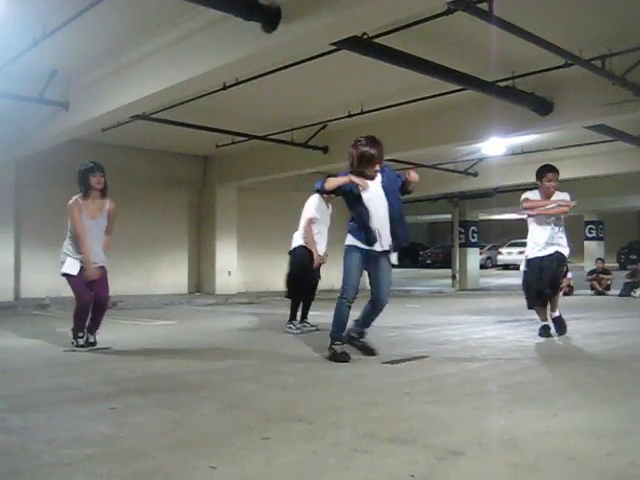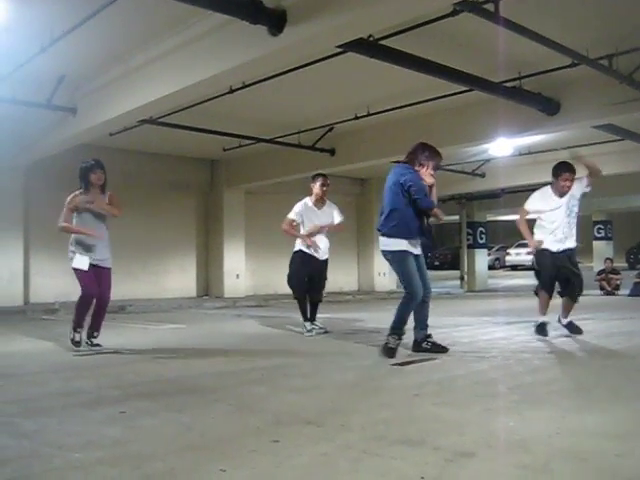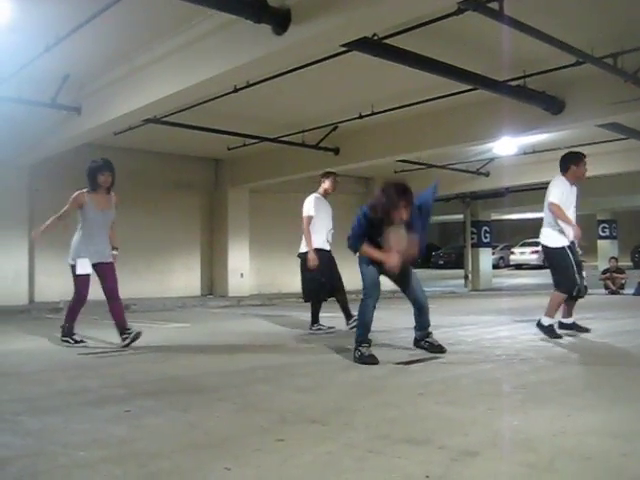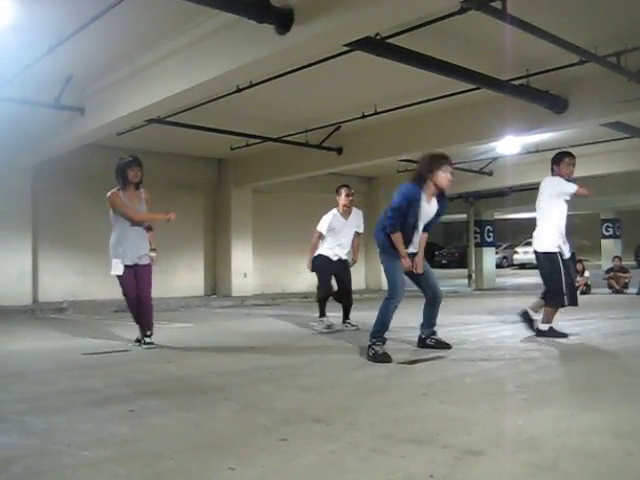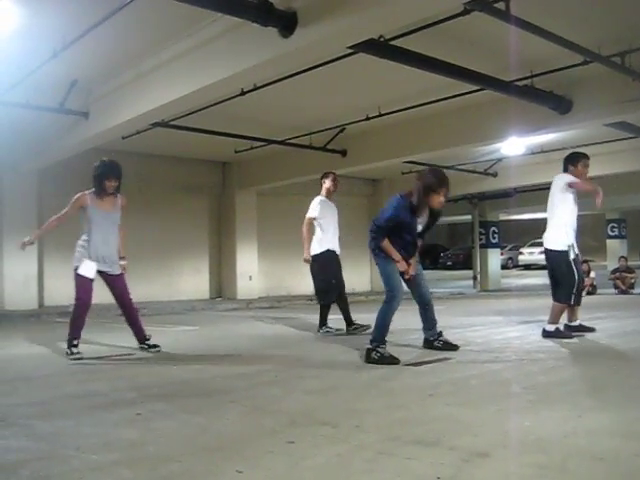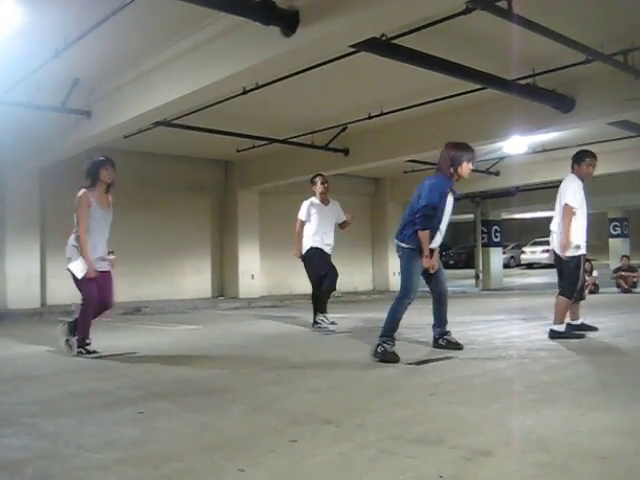
dt=0.7s
person 1, frame 1
left shoulder: (387, 174)
right shoulder: (350, 181)
left elbow: (404, 188)
right elbow: (322, 187)
left wrist: (409, 178)
right wrist: (349, 179)
left hip: (382, 249)
right hip: (357, 245)
left knee: (381, 298)
right knee: (348, 294)
left ankle: (356, 333)
right ankle: (336, 342)
person 1, frame 2
left shoulder: (405, 176)
right shoulder: (406, 173)
left elbow: (424, 205)
right elbow: (423, 203)
left wrist: (431, 187)
right wrist: (437, 213)
left hip: (411, 244)
right hip: (396, 244)
left knee: (424, 292)
right knee: (414, 292)
left ankle: (421, 338)
right ankle: (393, 336)
person 1, frame 3
left shoulder: (414, 212)
right shoulder: (369, 214)
right elbow: (355, 243)
left wrist: (400, 257)
right wrist: (383, 257)
left hip: (398, 260)
right hip: (372, 258)
left knee: (420, 298)
right knee: (371, 294)
left ankle: (423, 336)
right ankle: (361, 345)
person 1, frame 4
left shoulder: (439, 200)
right shoulder: (409, 191)
right elbow: (393, 223)
left wrist: (420, 256)
right wrist: (403, 255)
left hip: (411, 252)
right hip: (391, 249)
left knee: (434, 293)
right knee: (395, 293)
left ankle: (426, 335)
right ankle: (375, 343)
person 1, frame 5
left shoulder: (432, 211)
right shoulder: (399, 205)
left elbow: (420, 236)
right elbow: (377, 233)
left wrist: (413, 261)
right wrist: (398, 259)
left hip: (406, 255)
right hip: (385, 252)
left knee: (424, 297)
right knee: (395, 294)
left ankle: (432, 337)
right ankle: (375, 348)
person 1, frame 6
left shoulder: (448, 187)
right shoulder: (435, 184)
right elbow: (422, 221)
left wrist: (435, 254)
right wrist: (425, 255)
left hip: (428, 248)
right hip: (412, 246)
left knee: (441, 292)
right knee: (408, 293)
left ankle: (440, 335)
right ankle: (385, 343)
person 2, frame 1
left shoulder: (110, 205)
right shoulder: (75, 204)
right elbow: (80, 235)
left wrist: (99, 257)
right wrist: (88, 263)
left hip: (96, 260)
right hip: (74, 259)
left knee: (102, 298)
right knee: (85, 299)
left ankle: (91, 333)
right ankle: (78, 335)
person 2, frame 2
left shoulder: (109, 197)
right shoulder: (75, 198)
left elbow: (117, 212)
right elbow: (61, 225)
left wrist: (92, 204)
right wrist: (82, 230)
left hip: (102, 255)
right hip: (80, 253)
left knee: (104, 296)
right knee: (89, 291)
left ankle: (92, 335)
right ankle: (76, 330)
person 2, frame 3
left shoulder: (113, 198)
right shoulder: (82, 197)
right elbow: (61, 216)
left wrist: (114, 248)
right wrist: (42, 229)
left hip: (103, 253)
right hip: (82, 253)
left knee: (112, 293)
right knee: (81, 294)
left ankle: (125, 332)
right ankle: (67, 332)
person 2, frame 4
left shoulder: (144, 195)
right shoulder: (114, 196)
right elbow: (135, 217)
left wrist: (152, 248)
right wrist: (165, 216)
left hip: (141, 253)
right hip: (121, 253)
left knee: (145, 295)
right knee: (130, 295)
left ankle: (146, 334)
right ankle: (142, 330)
person 2, frame 5
left shoulder: (120, 201)
right shoulder: (84, 198)
right elbow: (59, 218)
left wrist: (122, 257)
right wrist: (35, 236)
left hip: (111, 260)
right hip: (87, 257)
left knee: (125, 301)
right knee: (82, 301)
left ankle: (143, 340)
right ankle: (72, 344)
person 2, frame 6
left shoulder: (109, 198)
right shoulder: (85, 196)
right elbow: (81, 230)
left wrist: (108, 253)
right wrist: (88, 260)
left hip: (100, 258)
right hip: (80, 255)
left knee: (106, 302)
right knee: (91, 299)
left ankle: (73, 328)
right ankle: (82, 343)
person 3, frame 1
left shoulder: (563, 197)
right shoulder: (529, 196)
left elbow: (564, 210)
right elbow: (525, 205)
left wrist: (536, 212)
right wrist: (555, 202)
left hip: (556, 250)
right hip: (534, 253)
left knee: (550, 280)
right knee: (531, 288)
left ankle: (555, 313)
right ankle: (544, 322)
person 3, frame 2
left shoulder: (576, 189)
right shoulder: (539, 196)
left elbow: (596, 173)
right elbow: (521, 217)
left wrist: (584, 163)
right wrist: (530, 239)
left hip: (567, 248)
right hip: (545, 249)
left knee: (574, 283)
right knee: (546, 283)
left ankle: (565, 319)
right ankle: (542, 320)
person 3, frame 3
left shoulder: (570, 184)
right shoulder: (559, 185)
right elbow: (553, 207)
left wrist: (570, 226)
right wrist: (573, 225)
left hip: (564, 241)
right hip: (556, 242)
left knee: (572, 280)
right knee: (570, 281)
left ankle: (567, 320)
right ankle: (546, 321)
person 3, frame 4
left shoulder: (554, 187)
right shoulder: (553, 182)
right elbow: (582, 192)
right wrist: (584, 190)
left hip: (550, 244)
right hip: (551, 245)
left knee: (555, 287)
right knee: (561, 287)
left ankle: (529, 314)
right ankle: (544, 326)
person 3, frame 5
left shoulder: (566, 186)
right shoulder: (561, 179)
right elbow: (581, 186)
right wrist: (598, 191)
left hip: (564, 243)
right hip: (559, 243)
left knee: (574, 283)
right knee: (569, 285)
left ankle: (573, 322)
right ankle: (551, 327)
person 3, frame 6
left shoulder: (570, 183)
right shoulder: (574, 182)
right elbow: (568, 209)
right wrist: (565, 238)
left hip: (565, 243)
right hip: (570, 244)
left knee: (575, 284)
right knee: (569, 285)
left ankle: (575, 322)
right ankle: (557, 328)
person 4, frame 1
left shoulder: (328, 207)
right shoulder: (316, 200)
right elbow: (307, 226)
left wrist: (323, 252)
right wrist: (315, 253)
left hip: (315, 251)
right hip: (302, 248)
left knee: (311, 286)
right knee: (300, 284)
left ankle: (303, 320)
right ankle: (292, 321)
person 4, frame 2
left shoulder: (331, 207)
right shoulder: (302, 206)
left elbow: (339, 226)
right elbow: (286, 226)
left wrist: (318, 229)
right wrist: (304, 239)
left hip: (321, 255)
right hip: (303, 252)
left knee: (316, 289)
right knee: (298, 283)
left ankle: (312, 321)
right ankle: (306, 321)
person 4, frame 3
left shoulder: (325, 203)
right shoulder: (313, 199)
right elbow: (306, 225)
right wrist: (310, 251)
left hip: (324, 250)
right hip: (315, 250)
left knee: (336, 284)
right knee: (318, 287)
left ankle: (350, 318)
right ankle: (314, 324)
person 4, frame 4
left shoulder: (358, 214)
right shoulder: (330, 217)
left elbow: (357, 235)
right elbow: (317, 238)
left wrist: (354, 255)
right wrist: (311, 259)
left hip: (342, 258)
right hip: (323, 256)
left knee: (346, 290)
right knee: (325, 286)
left ankle: (346, 320)
right ankle: (322, 317)
person 4, frame 5
left shoulder: (331, 204)
right shoulder: (318, 202)
right elbow: (306, 225)
right wrist: (306, 250)
left hip: (332, 251)
right hip: (322, 251)
left knee: (338, 287)
right knee: (329, 288)
left ankle: (350, 324)
right ankle: (323, 326)
person 4, frame 6
left shoulder: (335, 205)
right shoulder: (309, 204)
left elbow: (342, 225)
right elbow: (299, 226)
left wrist: (348, 220)
right wrist: (297, 248)
left hip: (325, 250)
right hip: (312, 248)
left knee: (321, 283)
right knee: (330, 275)
left ankle: (317, 320)
right ankle: (321, 313)
